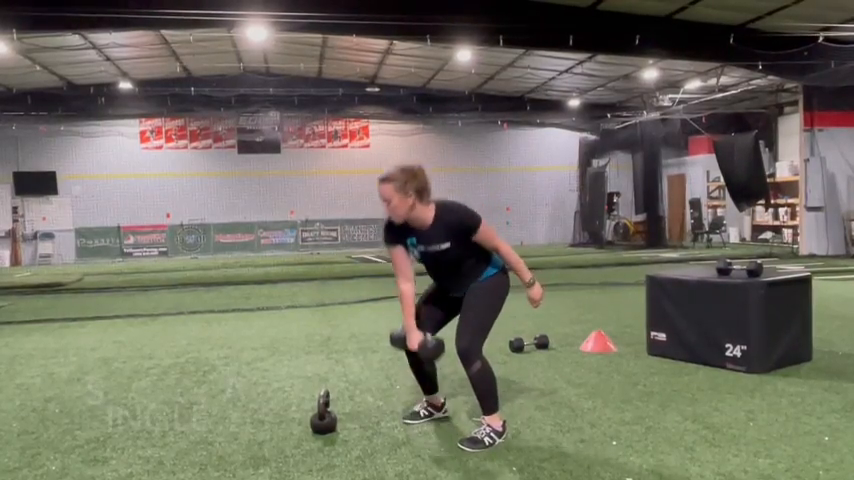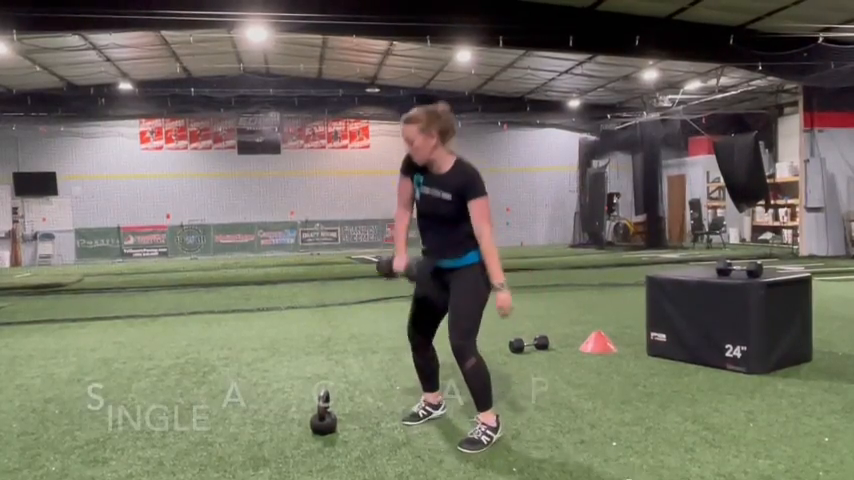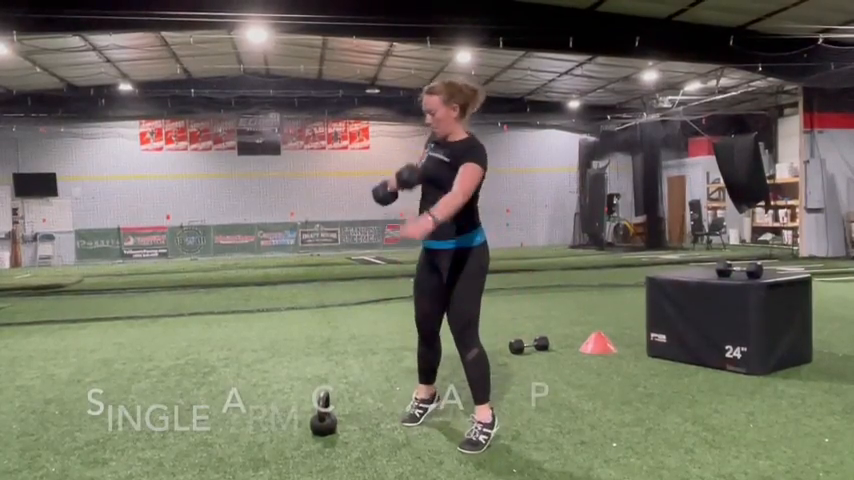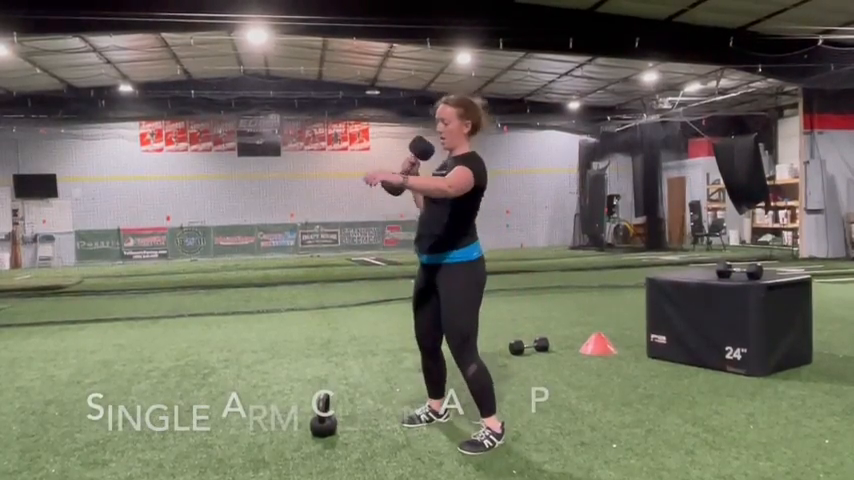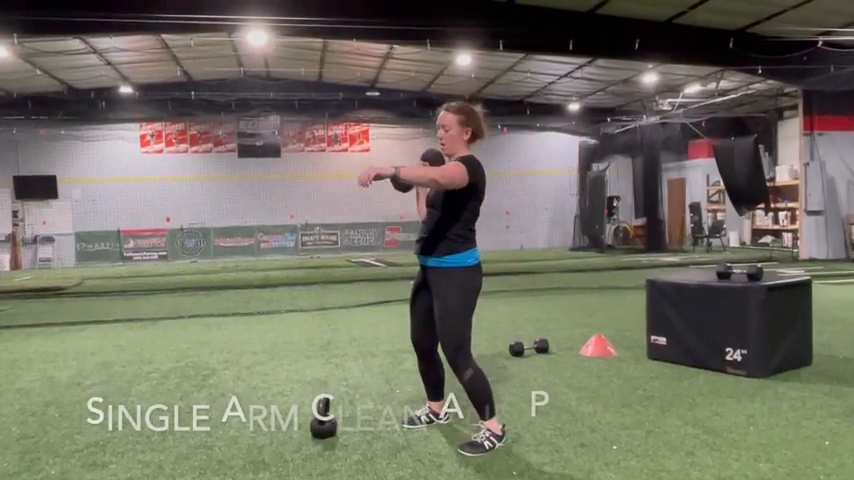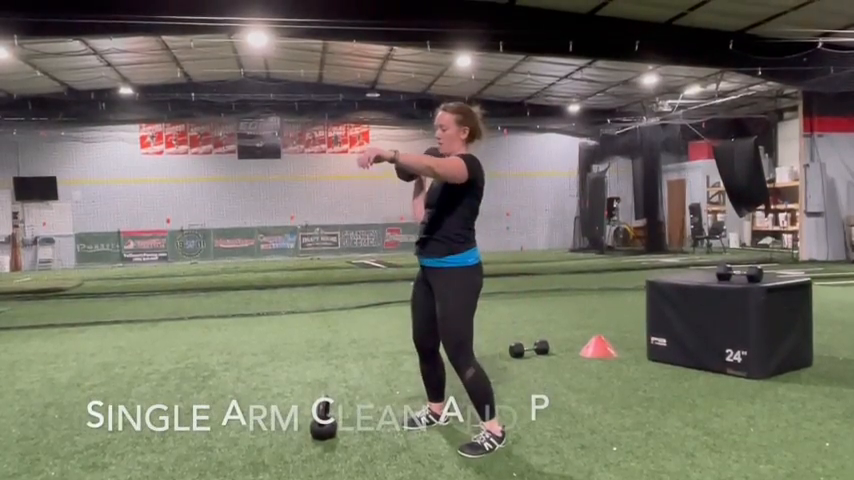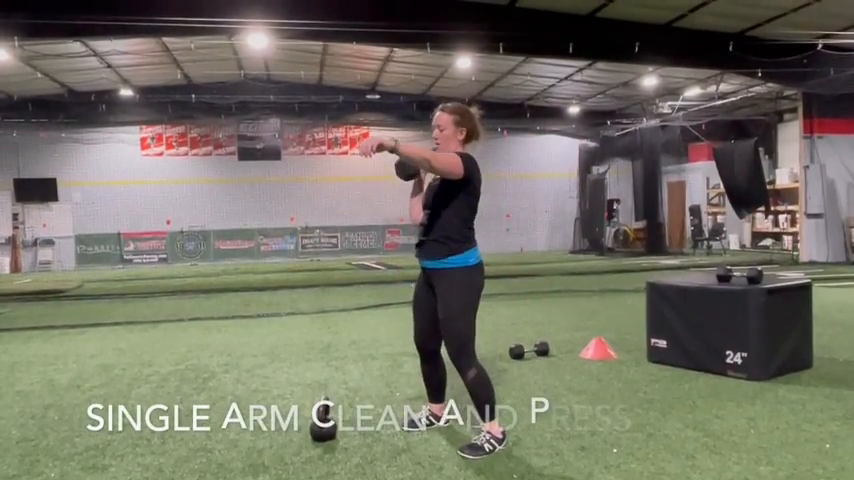
dt=0.2s
person 1, frame 1
left shoulder: (454, 216)
right shoulder: (396, 230)
left elbow: (500, 247)
right elbow: (405, 282)
left wrist: (530, 282)
right wrist: (411, 329)
left hip: (486, 281)
right hip: (448, 287)
left knee: (466, 346)
right knee: (413, 337)
left ankle: (495, 424)
right ankle: (435, 403)
person 1, frame 2
left shoulder: (466, 176)
right shoulder: (412, 166)
left elbow: (485, 233)
right elbow: (404, 210)
left wrist: (499, 286)
right wrist: (400, 253)
left hip: (470, 267)
right hip: (435, 266)
left knee: (461, 342)
right knee: (418, 333)
left ankle: (489, 421)
right ankle: (432, 401)
person 1, frame 3
left shoulder: (472, 150)
right shoulder: (436, 141)
left elbow: (459, 194)
right elbow: (420, 174)
left wrist: (429, 219)
right wrist: (397, 180)
left hip: (465, 252)
right hip: (431, 252)
left knee: (464, 333)
right knee: (425, 327)
left ankle: (485, 417)
right ankle: (426, 395)
person 1, frame 4
left shoulder: (471, 164)
right shoulder: (447, 160)
left elbow: (445, 187)
right elbow: (429, 203)
left wrist: (396, 179)
right wrist: (411, 171)
left hip: (461, 268)
right hip: (430, 266)
left knee: (462, 349)
right knee: (426, 342)
left ankle: (493, 425)
right ankle: (436, 407)
person 1, frame 5
left shoulder: (469, 168)
right shoulder: (447, 168)
left elbow: (436, 177)
right elbow: (429, 214)
left wrist: (388, 171)
right wrist: (416, 178)
left hip: (457, 272)
right hip: (430, 269)
left knee: (456, 352)
right knee: (422, 344)
left ankle: (493, 427)
right ankle: (436, 409)
person 1, frame 6
left shoulder: (468, 166)
right shoulder: (443, 172)
left elbow: (433, 166)
right elbow: (422, 215)
left wrist: (388, 155)
right wrist: (418, 180)
left hip: (458, 272)
right hip: (429, 269)
left knee: (458, 351)
right knee: (424, 344)
left ankle: (493, 429)
right ankle: (436, 410)
person 1, frame 7
left shoulder: (464, 165)
right shoulder: (440, 175)
left elbow: (429, 159)
right elbow: (418, 216)
left wrist: (389, 144)
right wrist: (418, 179)
left hip: (459, 272)
right hip: (431, 271)
left knee: (461, 353)
right knee: (425, 345)
left ankle: (494, 430)
right ankle: (436, 411)
